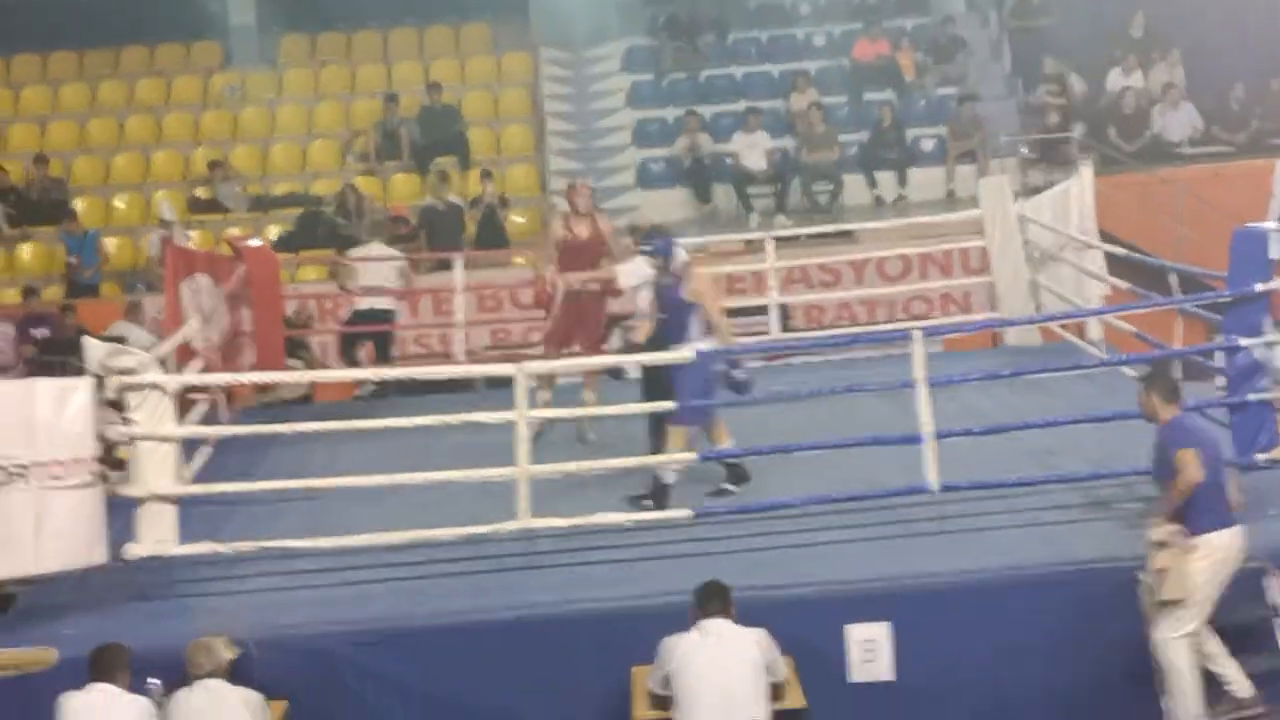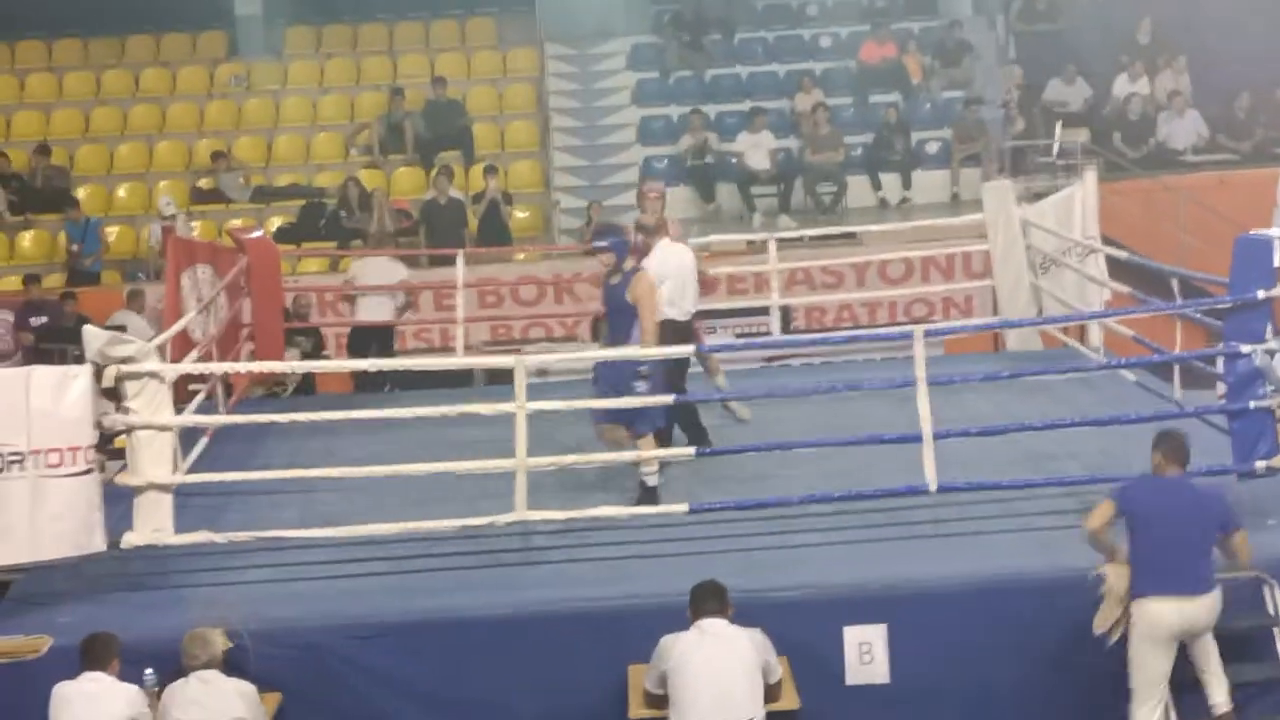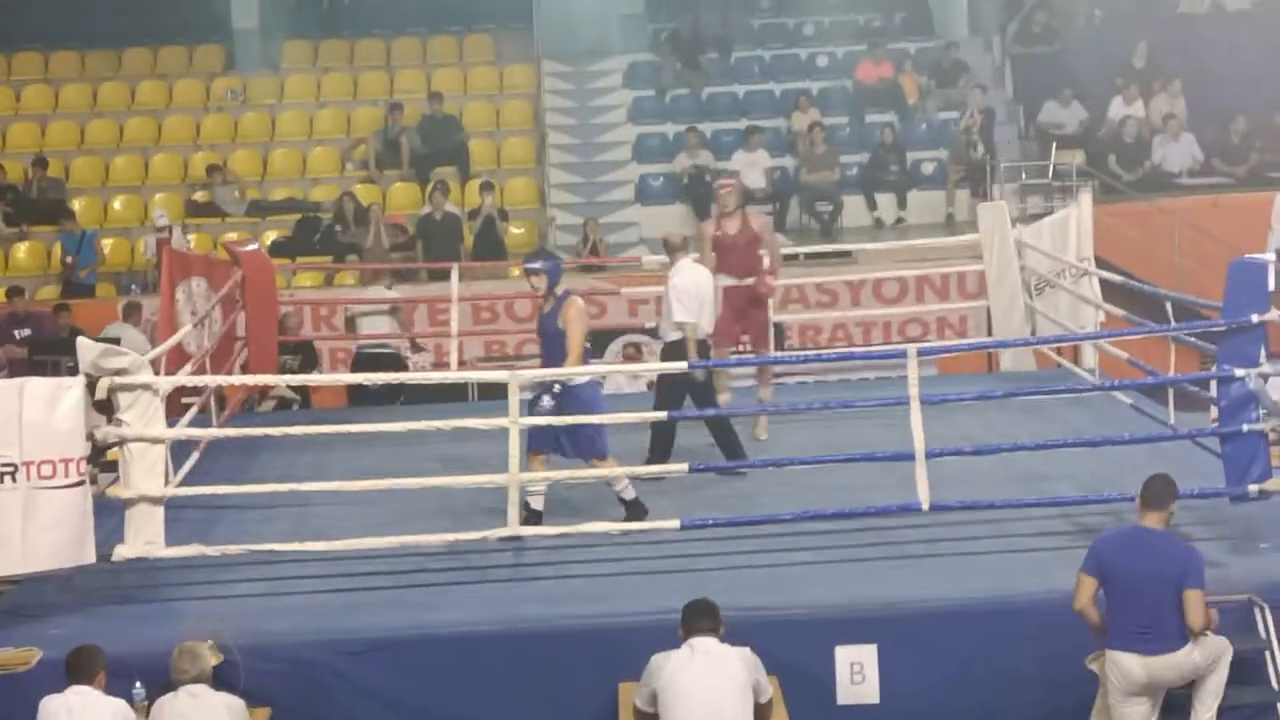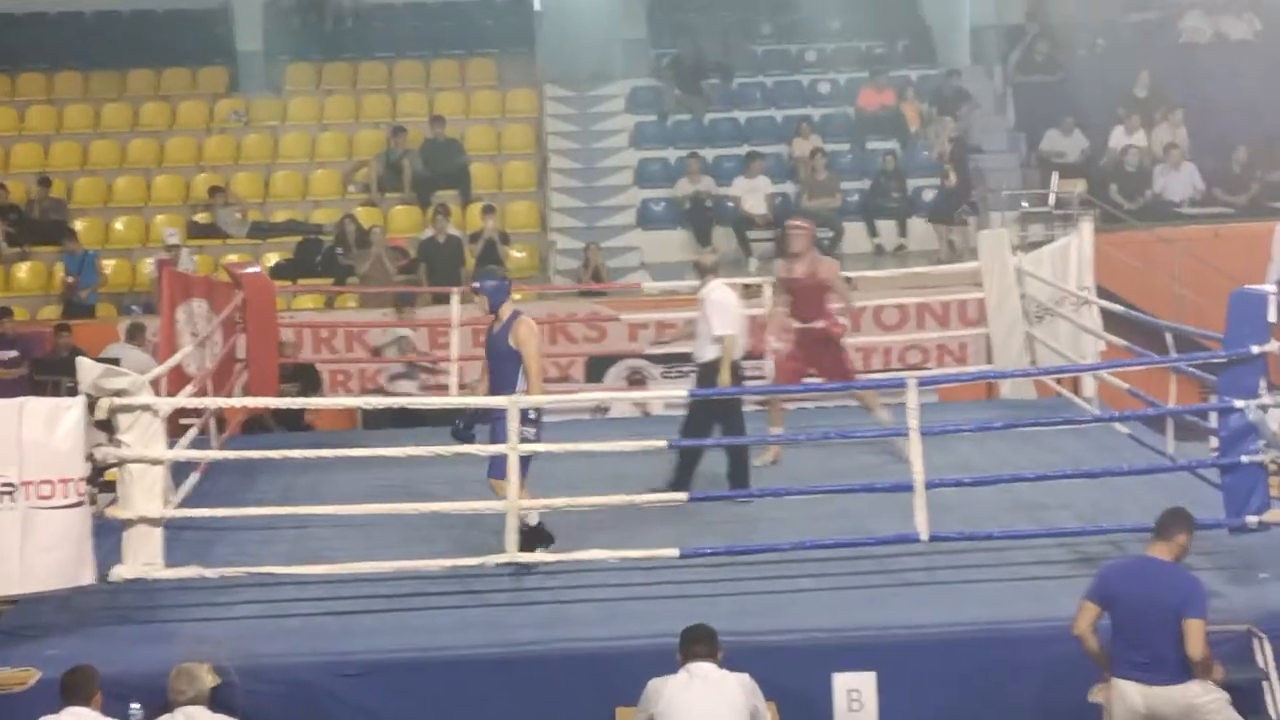
dt=0.3s
person 1, frame 1
left shoulder: (694, 279)
right shoulder: (661, 280)
left elbow: (718, 322)
right elbow: (651, 318)
left wrist: (732, 362)
left hip: (697, 359)
left knee: (678, 424)
right knee: (708, 418)
left ankle: (659, 494)
right ankle: (737, 476)
person 1, frame 2
left shoulder: (640, 280)
right shoulder: (609, 277)
left elbow: (649, 330)
left wrist: (644, 372)
right wrist: (602, 357)
left hip: (636, 362)
right hip: (615, 361)
left knee: (642, 431)
right knee: (604, 426)
left ankle: (651, 495)
right ankle: (649, 465)
person 1, frame 3
left shoulder: (573, 307)
right shoulder: (544, 305)
left elbow: (574, 357)
left wrist: (551, 391)
left hip: (575, 391)
right hip: (553, 389)
left knee: (596, 457)
right knee: (535, 455)
left ankle: (635, 507)
right ankle: (532, 518)
person 1, frame 4
left shoulder: (523, 326)
right shoulder: (495, 326)
left elbow: (536, 376)
right elbow: (488, 373)
left wrist: (531, 418)
right wrist: (470, 414)
left hip: (519, 413)
right hip: (498, 411)
left knee: (500, 479)
right knee: (513, 480)
left ankle: (537, 533)
right ankle: (533, 539)
person 2, frame 1
left shoulder: (1172, 431)
right shoulder: (1198, 430)
left elbow: (1194, 475)
right elbow: (1233, 498)
left wrist: (1164, 512)
left hip: (1207, 544)
right hip: (1226, 537)
left knee: (1168, 634)
right knee: (1190, 628)
person 2, frame 2
left shoulder: (1132, 491)
right shoulder: (1213, 500)
left elbow: (1092, 526)
right elbow: (1243, 559)
left wrist: (1114, 556)
left hip: (1153, 608)
right hip: (1205, 605)
person 2, frame 3
left shoulder: (1103, 545)
right shoulder: (1186, 555)
left elbow: (1081, 604)
right elbow: (1196, 623)
right wrist: (1210, 620)
left hip: (1121, 664)
right hip: (1174, 660)
right knee: (1221, 648)
person 2, frame 4
left shoulder: (1111, 574)
right shoulder: (1189, 585)
left elbow: (1081, 629)
right elbow: (1197, 653)
left wrist: (1109, 669)
right wrist: (1210, 672)
left hip: (1126, 690)
right hip: (1177, 690)
person 3, frame 1
left shoulder: (602, 224)
right shoulder: (558, 228)
left elbow: (616, 255)
left hip: (594, 295)
right hip: (567, 296)
left knee: (591, 358)
right knee: (551, 356)
left ankle: (584, 419)
person 3, frame 2
left shoulder: (672, 227)
right shoulder: (633, 232)
left elbow: (684, 256)
right elbow: (624, 267)
left wrist: (702, 275)
left hip: (674, 293)
right hip: (647, 297)
left knee: (701, 351)
right knee: (647, 356)
left ankle: (727, 399)
person 3, frame 3
left shoulder: (757, 221)
right shoulder: (710, 228)
left elbow: (775, 254)
right elbow: (706, 264)
left wrist: (769, 276)
left hip: (754, 291)
right hip: (727, 293)
left knee: (761, 354)
right knee: (720, 356)
left ankle: (762, 415)
person 3, frame 4
left shoulder: (826, 265)
right shoulder: (782, 268)
left elbow: (846, 298)
right elbow: (780, 303)
left wrist: (840, 320)
right wrist: (772, 331)
left hip: (824, 334)
right hip: (798, 335)
left knee: (852, 387)
right knee: (776, 392)
right ankle: (774, 447)
person 4, frame 1
left shoulder: (647, 261)
right shoulder: (674, 253)
left elbow: (615, 277)
left wrist: (580, 279)
left hip: (657, 331)
right hip: (673, 328)
left knee: (655, 390)
right knee: (668, 388)
left ankle: (664, 449)
right ankle: (671, 443)
person 4, frame 2
left shoulder: (652, 262)
right shoulder: (685, 252)
left hip: (665, 328)
right hip: (685, 325)
left knee: (661, 389)
right knee: (676, 387)
left ankle: (662, 445)
right ankle: (697, 436)
person 4, frame 3
left shoulder: (678, 278)
right shoulder: (703, 272)
left elbow: (687, 321)
left wrist: (691, 356)
left hip: (680, 348)
right hip: (701, 345)
left knee: (665, 409)
right knee: (708, 405)
left ankle: (656, 463)
right ankle: (736, 458)
person 4, frame 4
left shoulder: (712, 296)
right shoulder: (727, 293)
left elbow: (727, 335)
left wrist: (724, 371)
left hip: (715, 369)
right hip: (727, 368)
left knee: (694, 429)
right knee: (734, 430)
left ankle: (679, 487)
right ankle: (741, 486)
